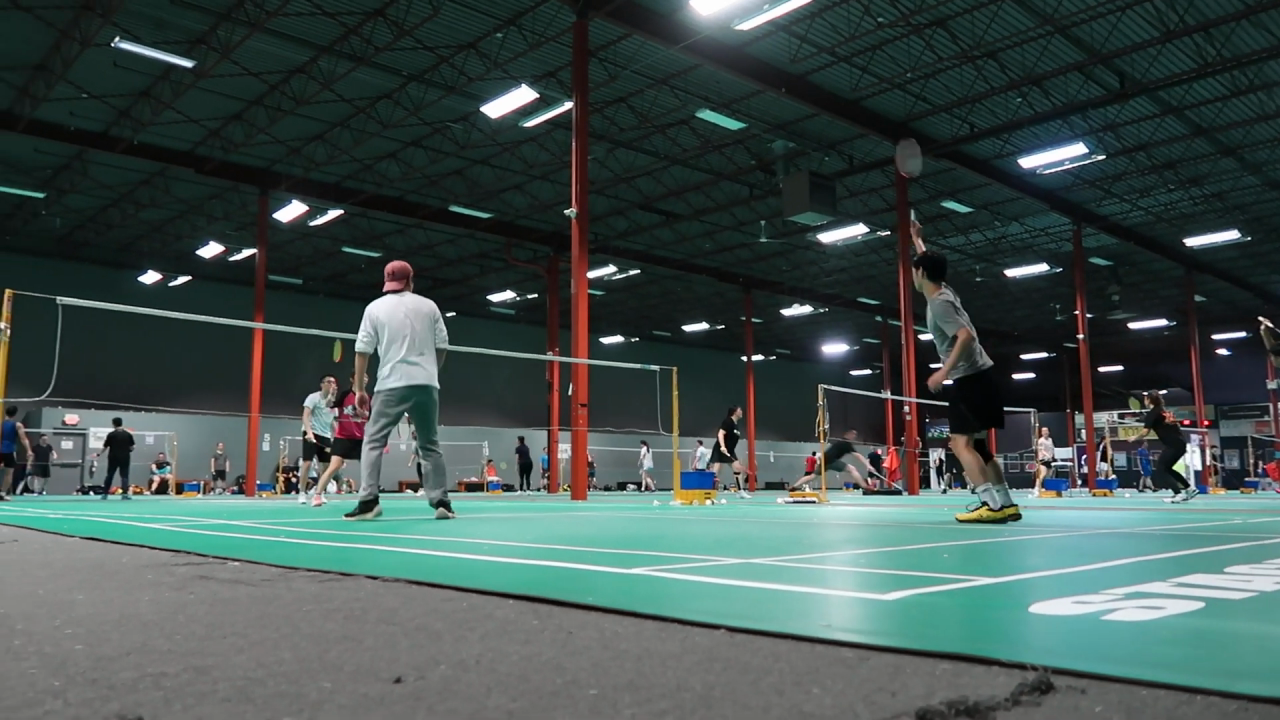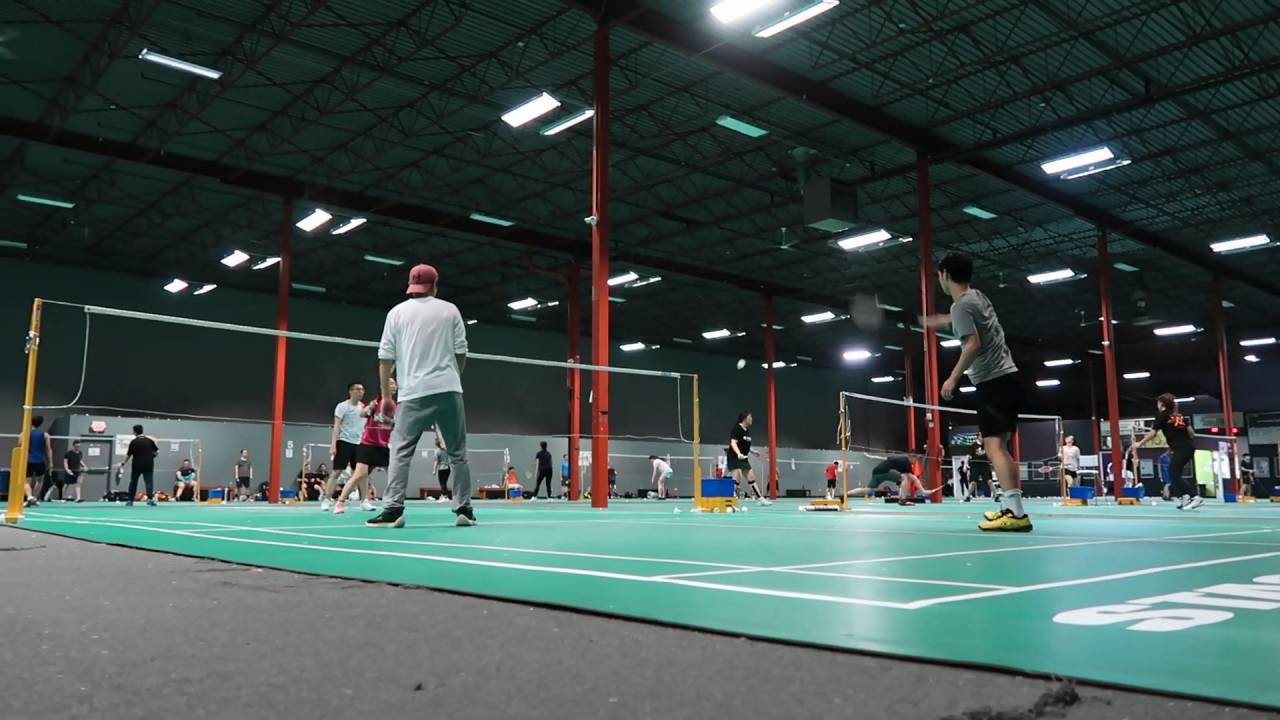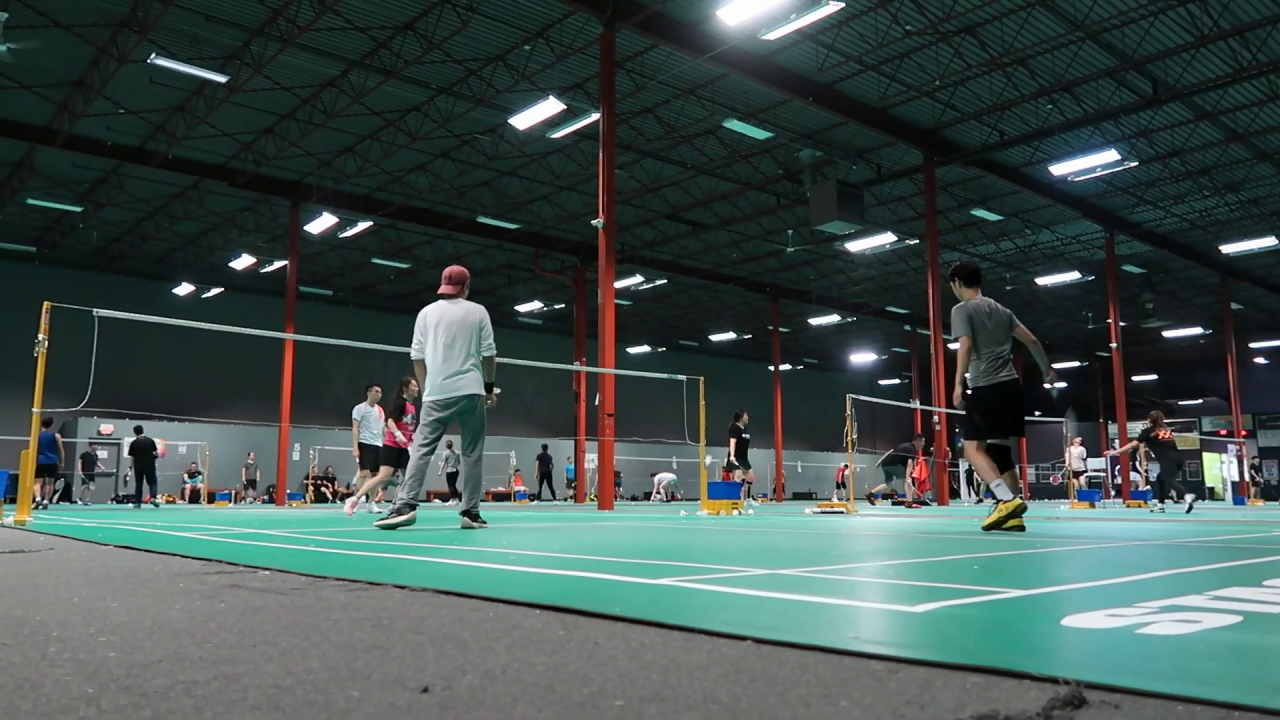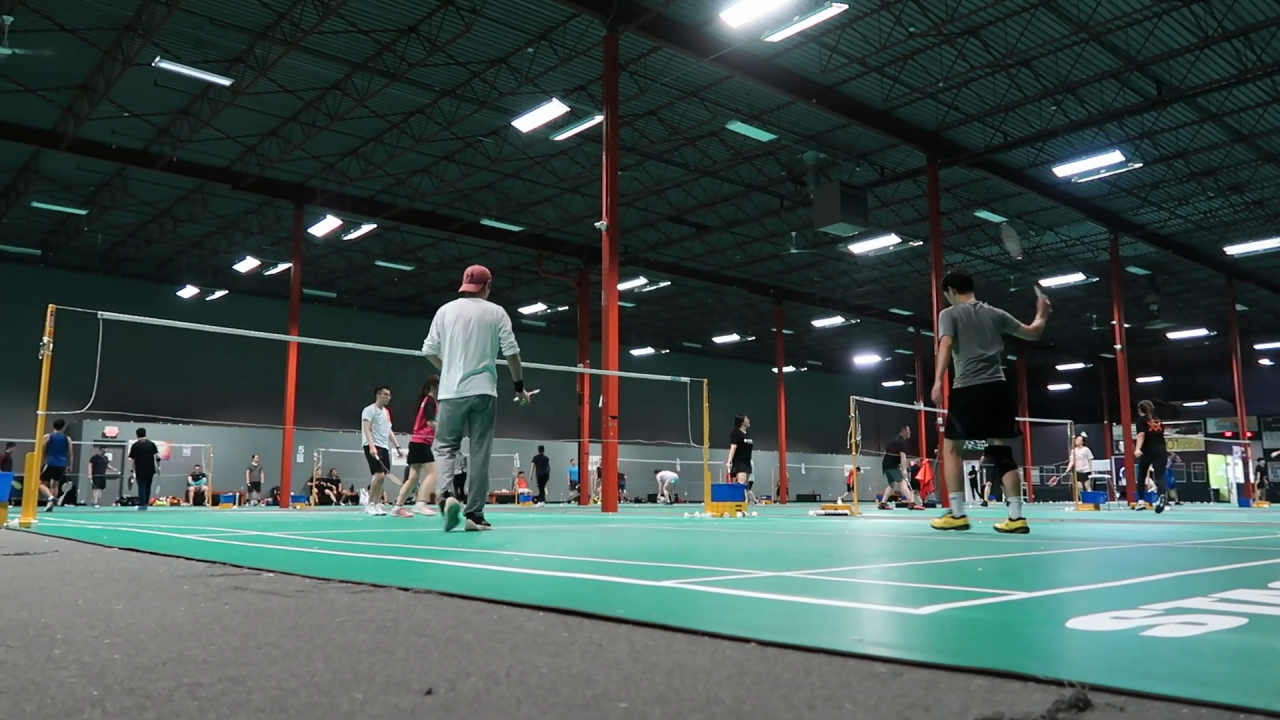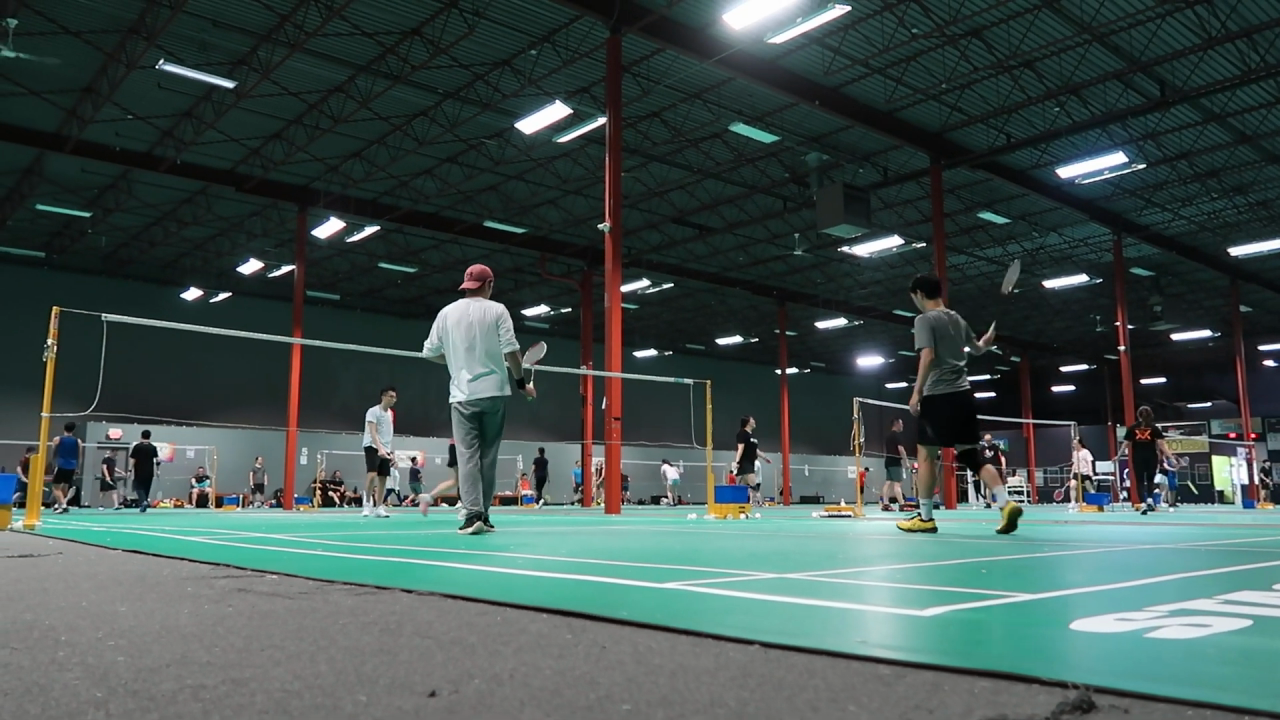
dt=0.3s
person 1, frame 1
left shoulder: (940, 304)
right shoulder: (943, 293)
left elbow: (966, 336)
right elbow: (930, 266)
left wrist: (943, 372)
right wrist: (918, 241)
left hip: (970, 380)
right hip: (982, 378)
left knee: (961, 444)
right knee: (977, 445)
left ankle: (992, 505)
right ankle: (1006, 504)
person 1, frame 2
left shoulder: (961, 306)
right shoulder: (975, 295)
left elbow: (973, 344)
left wrist: (953, 377)
right wrist: (942, 321)
left hip: (995, 382)
right hip: (1008, 380)
left knee: (995, 447)
right knee: (1000, 448)
left ankle: (1015, 514)
right ankle: (1013, 509)
person 1, frame 3
left shoulder: (961, 309)
right shoulder: (999, 309)
left elbow: (965, 346)
right elbow: (1029, 339)
left wrist: (958, 381)
right wrist: (1046, 369)
left hip: (986, 388)
right hip: (1011, 385)
left knee: (973, 448)
right knee: (1001, 450)
left ankle: (1007, 500)
right ankle: (1011, 515)
person 1, frame 4
left shoulder: (950, 314)
right shoulder: (994, 313)
left elbow: (946, 345)
right elbow: (1031, 332)
left wrist: (938, 381)
right wrist: (1041, 313)
left hip: (968, 390)
right hip: (998, 388)
left knee: (951, 449)
right knee: (1002, 452)
left ankle: (957, 514)
right ankle: (1016, 516)
person 1, frame 5
left shoulder: (924, 320)
right shoulder: (957, 319)
left elbow: (928, 357)
right elbow: (977, 348)
left wrist: (916, 391)
right wrist: (987, 340)
left hip: (938, 396)
right hip: (963, 394)
left knee: (926, 455)
right knee: (973, 455)
left ankle: (925, 517)
right ankle: (1006, 503)
person 2, frame 1
left shoulder: (375, 308)
right shoulder: (428, 306)
left elbow: (363, 350)
right elbow: (442, 346)
left wrist: (360, 388)
left hip: (393, 385)
right hip: (426, 384)
left knee: (373, 442)
right knee: (430, 446)
left ankle: (368, 500)
right ankle: (441, 502)
person 2, frame 2
left shoulder: (397, 312)
right shoulder: (450, 310)
left elbow: (386, 356)
right elbow: (461, 352)
left wrist: (386, 395)
left hip: (414, 393)
right hip: (448, 390)
left knee: (401, 452)
right knee: (457, 452)
left ankle: (393, 510)
right ankle: (463, 509)
person 2, frame 3
left shoulder: (427, 313)
right shoulder: (478, 312)
left elbow: (418, 356)
right elbow: (488, 354)
left wrist: (427, 389)
right wrist: (489, 387)
left hip: (438, 394)
right hip: (471, 391)
left knee: (422, 449)
right knee: (471, 453)
left ankle: (406, 506)
right ankle: (470, 512)
person 2, frame 4
left shoulder: (445, 311)
right shoulder: (496, 312)
left elbow: (429, 351)
right elbow: (511, 352)
right wrist: (519, 386)
left hip: (451, 392)
right hip: (483, 392)
left knee: (444, 448)
right knee: (480, 455)
left ankle: (447, 495)
right ankle: (475, 514)
person 2, frame 5
left shoulder: (446, 313)
right shoulder: (497, 310)
left elbow: (429, 352)
right elbow: (511, 350)
right wrist: (522, 382)
left hip: (462, 395)
right hip: (493, 393)
left knee: (468, 455)
right knee: (489, 456)
left ankle: (473, 516)
right ankle: (483, 515)
